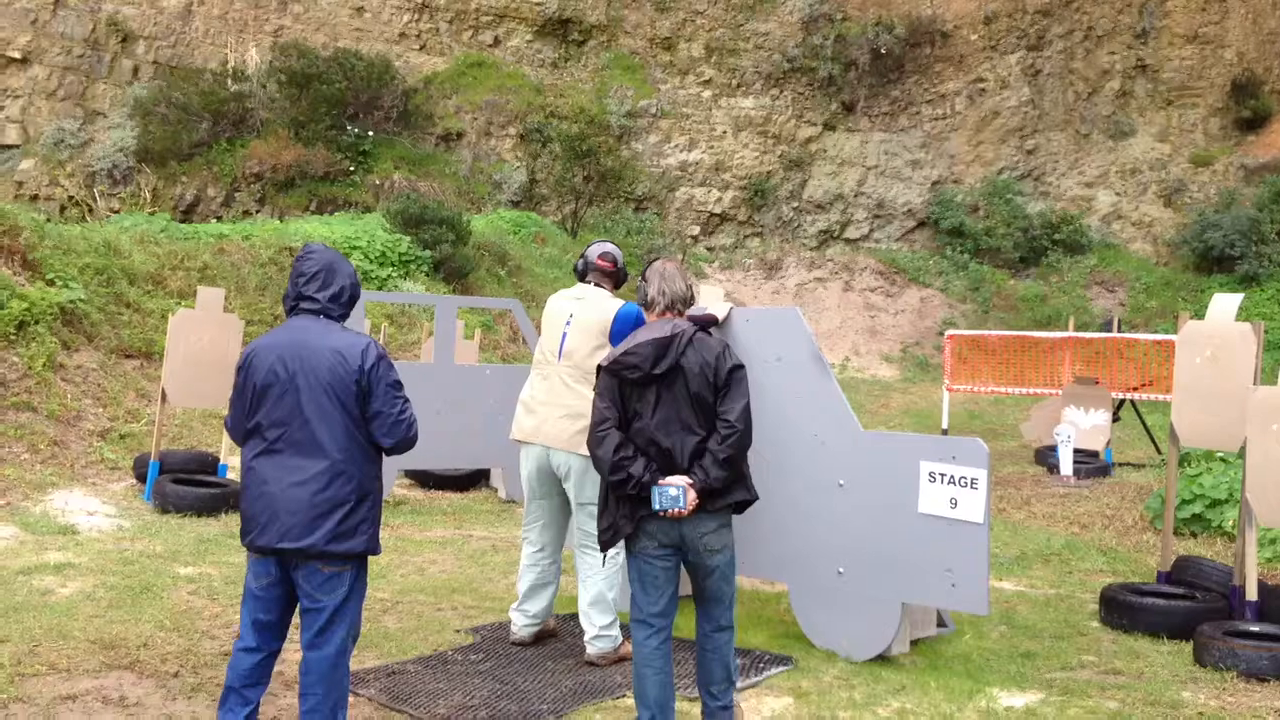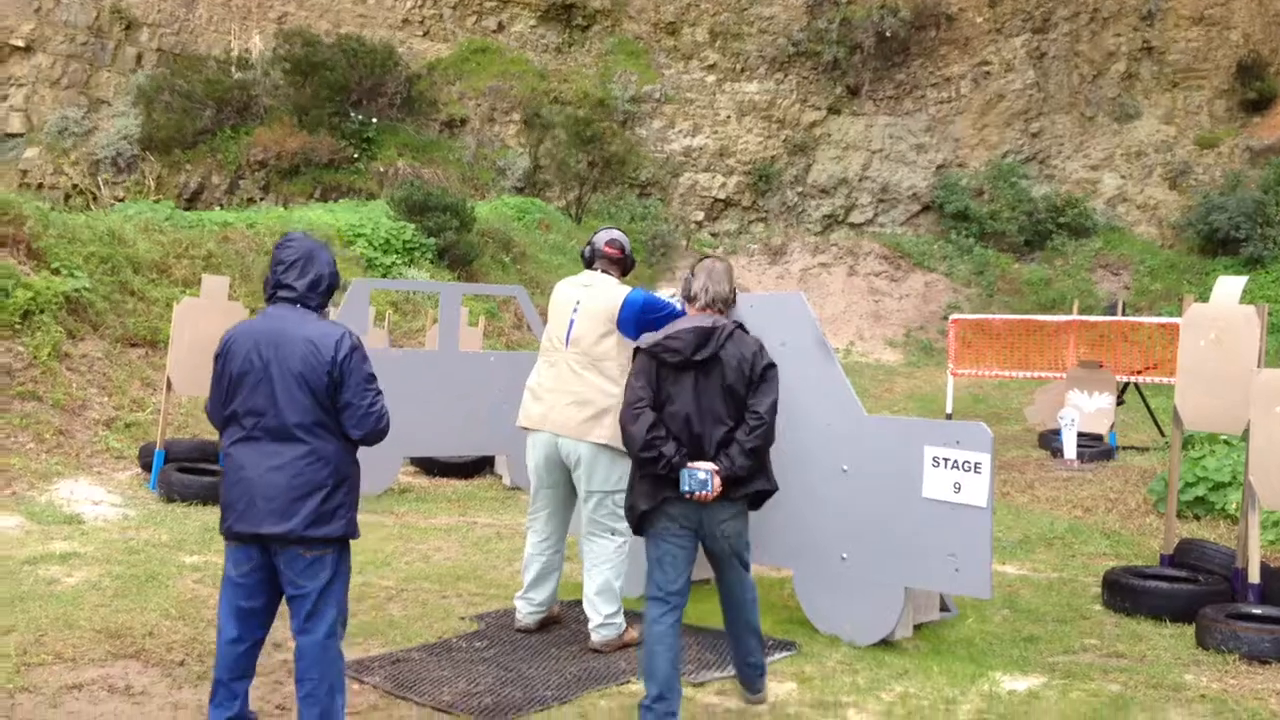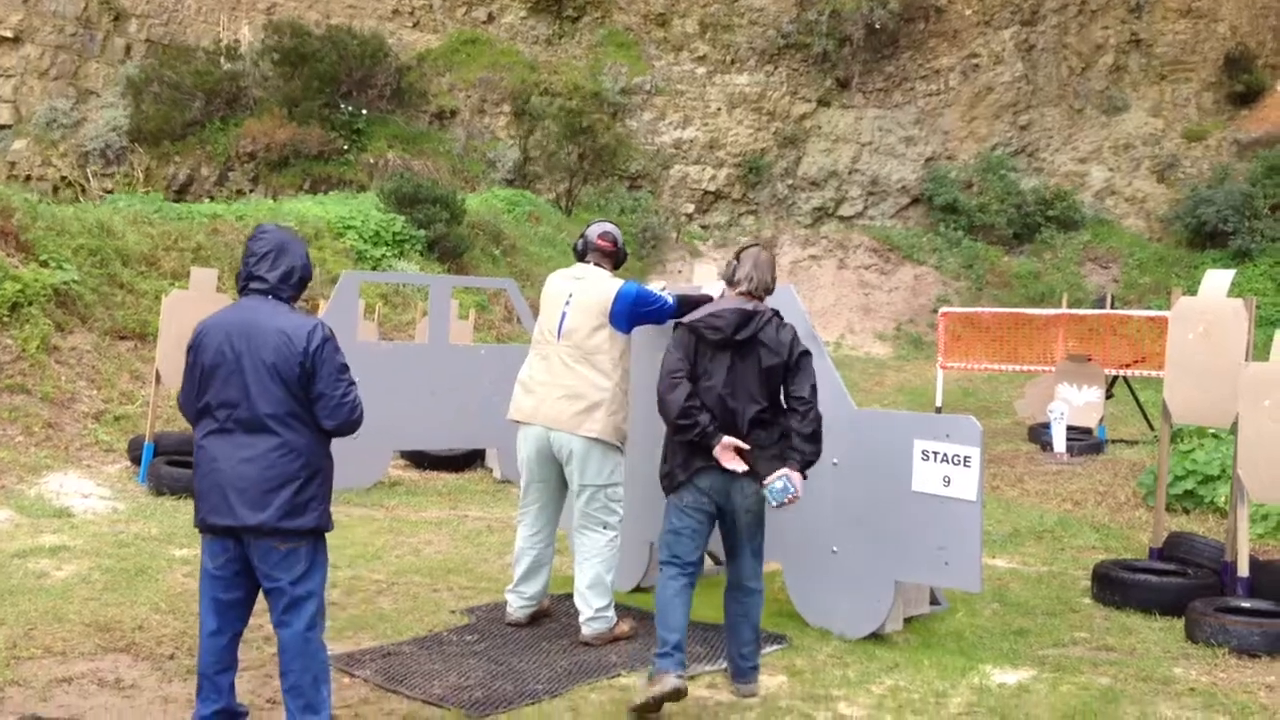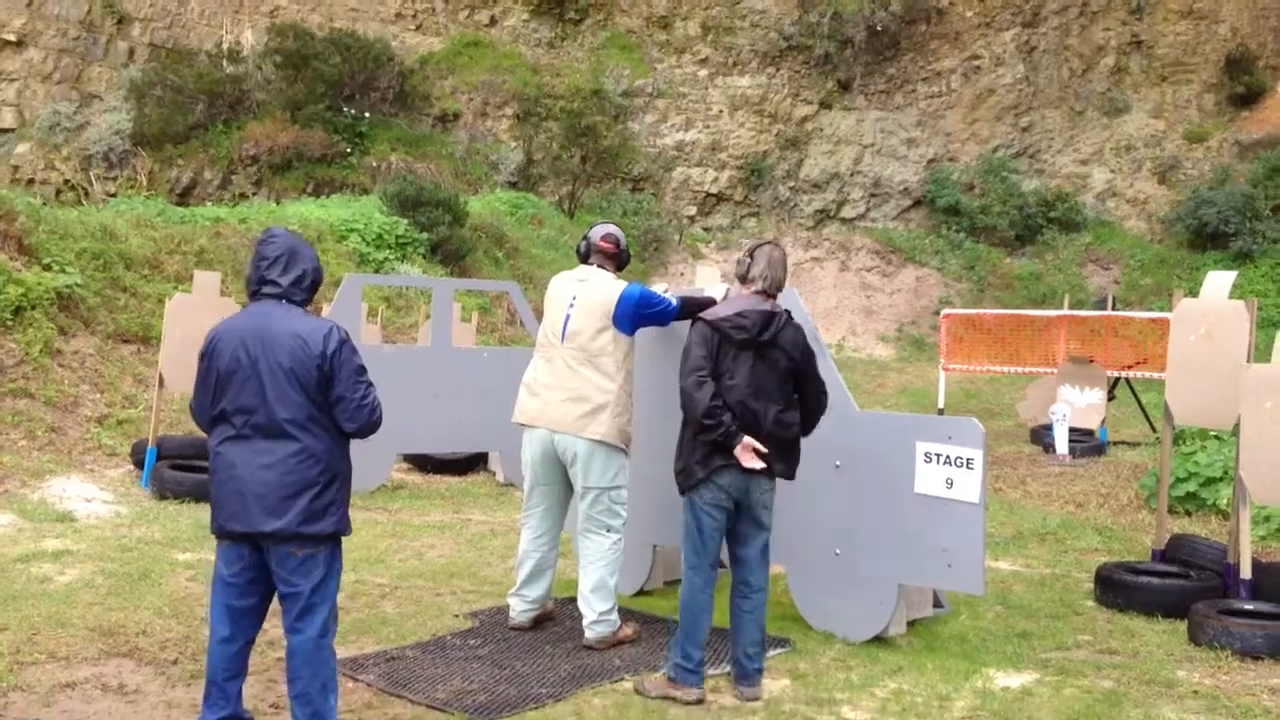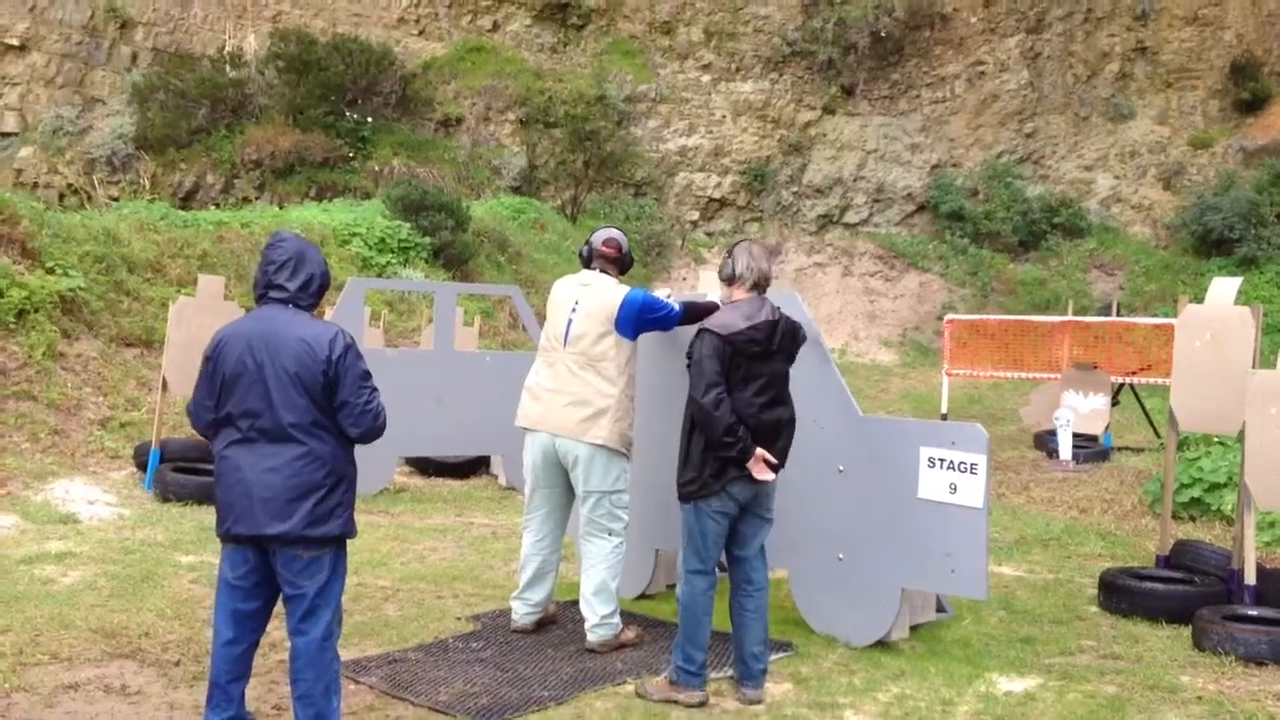
dt=0.4s
person 1, frame 1
left shoulder: (257, 352)
right shoulder: (362, 353)
left elbow: (238, 429)
right elbow: (399, 435)
left hip: (268, 520)
right hip: (332, 525)
left knee: (256, 634)
right knee: (326, 643)
person 1, frame 2
left shoulder: (236, 339)
right shoulder: (336, 342)
left elbow: (218, 415)
right elbow: (370, 426)
left hip: (247, 507)
right hip: (311, 511)
left knee: (239, 622)
right knee: (317, 630)
person 1, frame 3
left shoulder: (208, 330)
right shoulder: (309, 333)
left elbow: (191, 408)
right elbow: (343, 417)
left hip: (221, 500)
right hip: (285, 504)
left knee: (220, 617)
right knee: (298, 622)
person 1, frame 4
left shoulder: (221, 336)
right shoulder: (325, 337)
left elbow: (203, 415)
right elbow: (363, 418)
left hip: (237, 506)
right hip: (302, 509)
left knee: (231, 623)
right knee: (308, 629)
person 1, frame 5
left shoulder: (226, 339)
right shoulder: (330, 341)
left elbow: (202, 420)
right elbow: (367, 424)
left hip: (242, 509)
right hip: (308, 512)
left knee: (234, 626)
right knee: (312, 632)
person 2, frame 1
left shoulder: (618, 364)
right shoulder: (717, 353)
left elbow: (603, 439)
right elbow: (735, 427)
left wrist: (648, 484)
right wrist: (701, 483)
left hip: (647, 515)
right hip: (707, 512)
left knee: (651, 625)
right knee: (717, 619)
person 2, frame 2
left shoulder: (655, 349)
right shoulder: (751, 351)
left elbow: (635, 420)
right elbow: (761, 422)
left wrist: (677, 466)
right wrist: (724, 471)
left hip: (670, 497)
right hip: (726, 497)
left knee: (663, 605)
right knee: (737, 590)
right ankle: (753, 680)
person 2, frame 3
left shoulder: (693, 327)
right shoulder: (784, 337)
left elbow: (671, 391)
right elbow: (804, 406)
left wrist: (710, 438)
right wrist: (795, 464)
left hip: (695, 468)
right hip: (751, 472)
left knee: (676, 567)
right knee: (746, 575)
left ankle: (668, 668)
right ankle: (744, 673)
person 2, frame 4
left shoulder: (711, 324)
right shoulder: (792, 336)
left elbow: (695, 388)
right elbow: (813, 400)
left wrist: (730, 437)
right wrist: (783, 439)
left hip: (713, 467)
right hip: (762, 472)
left knee: (699, 572)
right knee: (752, 574)
left ankle: (686, 677)
right ankle: (748, 676)
person 2, frame 5
left shoulder: (715, 332)
right shoulder: (784, 329)
left elbow: (708, 403)
left wrist: (741, 450)
left hip: (717, 472)
right hip: (761, 473)
left knee: (698, 574)
right knee: (751, 573)
left ankle: (687, 679)
right ankle: (751, 679)
person 3, frame 1
left shoulder: (554, 304)
right shoulder: (619, 314)
right wrist: (713, 319)
left hip: (537, 435)
right hip: (586, 443)
left knee: (540, 535)
right knee: (599, 543)
left ankle: (527, 622)
right ankle: (602, 641)
person 3, frame 2
left shoulder: (562, 290)
right shoulder: (627, 301)
right elbow: (685, 314)
left hip: (542, 422)
right hip: (594, 430)
left knee: (544, 522)
right knee: (604, 531)
left ankle: (531, 609)
right ankle: (607, 628)
person 3, frame 3
left shoulder: (554, 283)
right shoulder: (620, 294)
right elbow: (678, 306)
right wrist: (714, 299)
left hip: (534, 415)
right hip: (587, 424)
left knee: (534, 515)
right knee: (596, 524)
left ankle: (523, 603)
right ankle: (597, 621)
person 3, frame 4
left shoulder: (558, 285)
right shoulder: (624, 297)
right elbow: (680, 308)
left wrist: (668, 299)
right wrist: (718, 301)
left hip: (539, 419)
right hip: (591, 427)
left knee: (539, 518)
right knee: (600, 527)
left ankle: (526, 607)
right ankle: (600, 626)
person 3, frame 5
left shoulder: (561, 289)
right shoulder: (626, 301)
right elbow: (682, 314)
left wrist: (652, 300)
right wrist: (721, 306)
left hip: (542, 422)
right hip: (593, 431)
left knee: (541, 521)
right knee: (602, 531)
left ankle: (528, 610)
right ankle: (603, 628)
